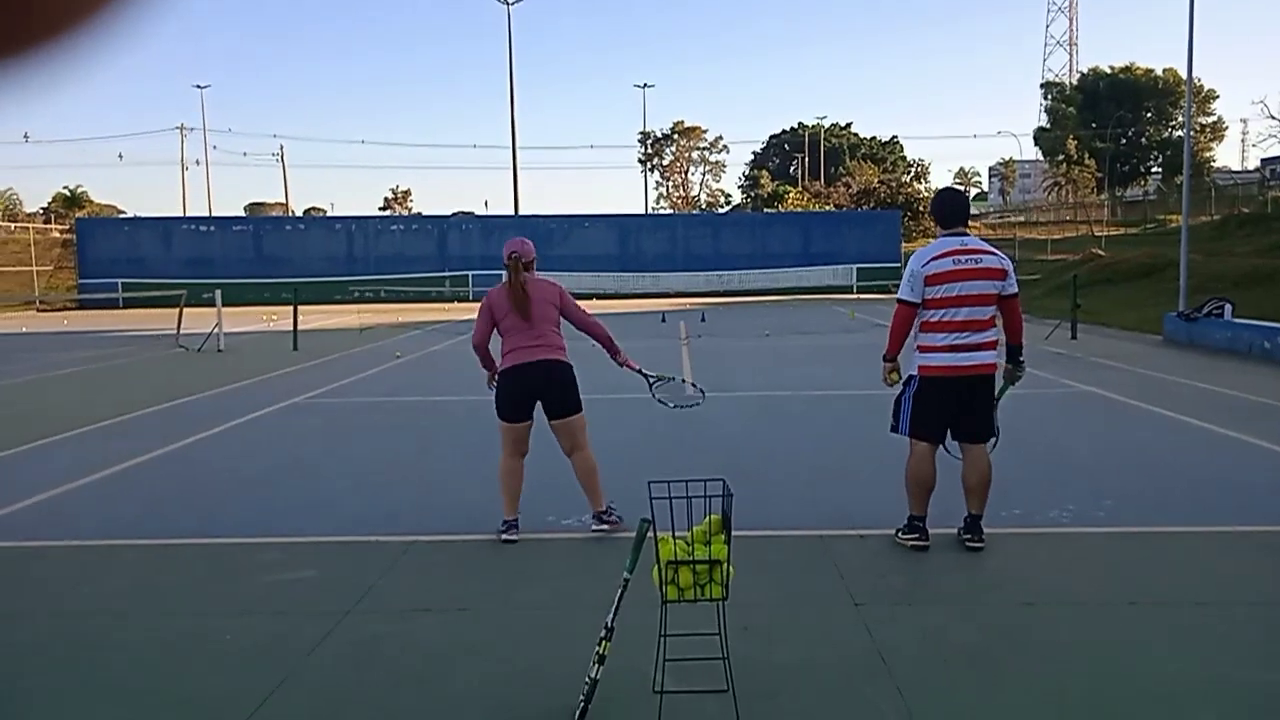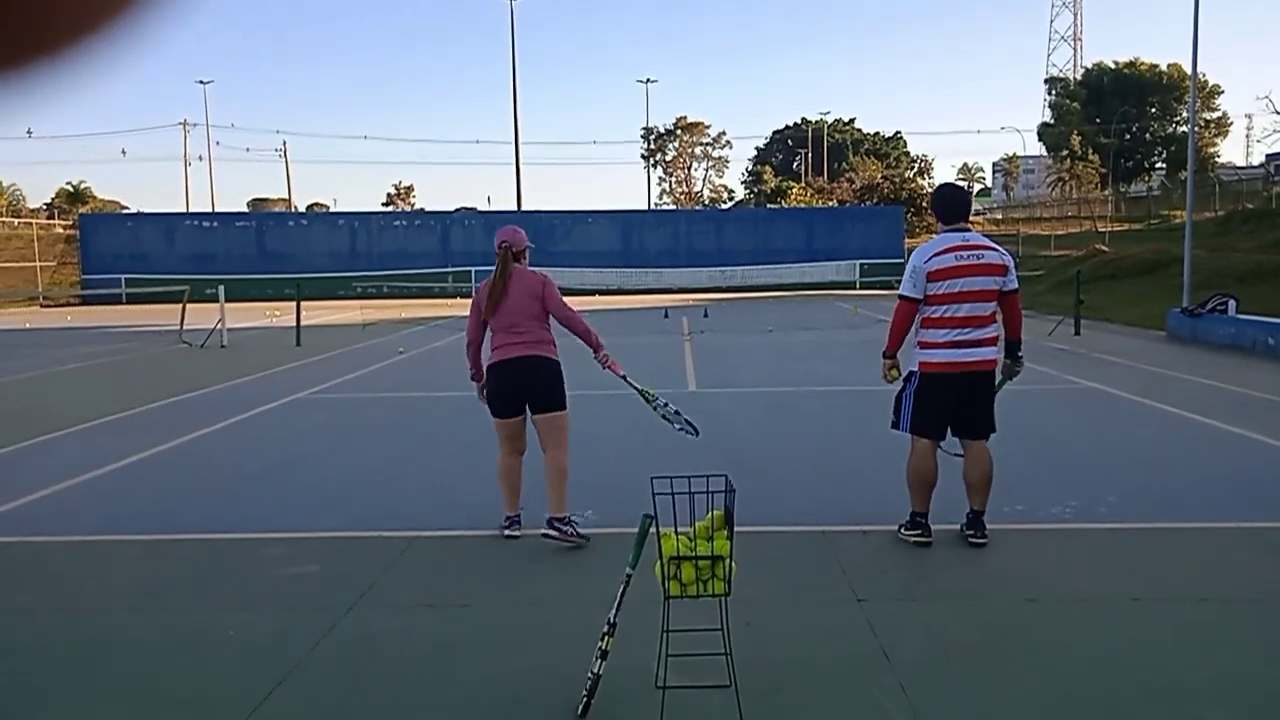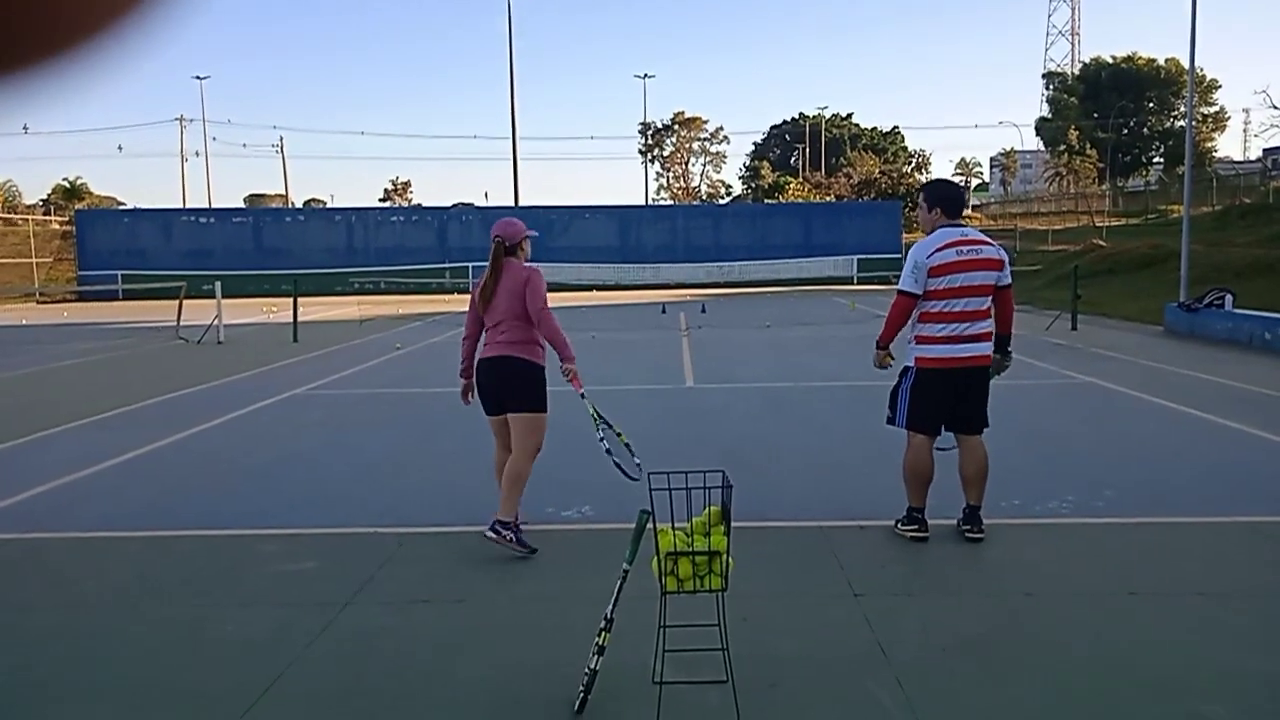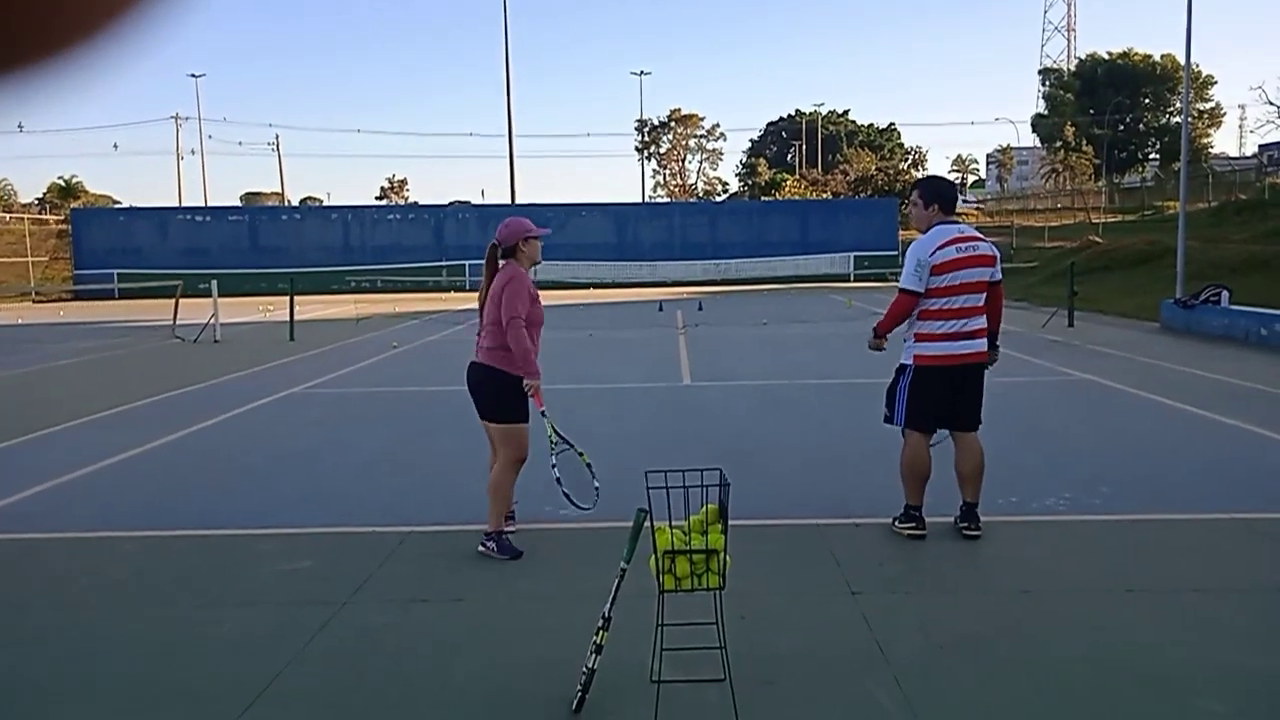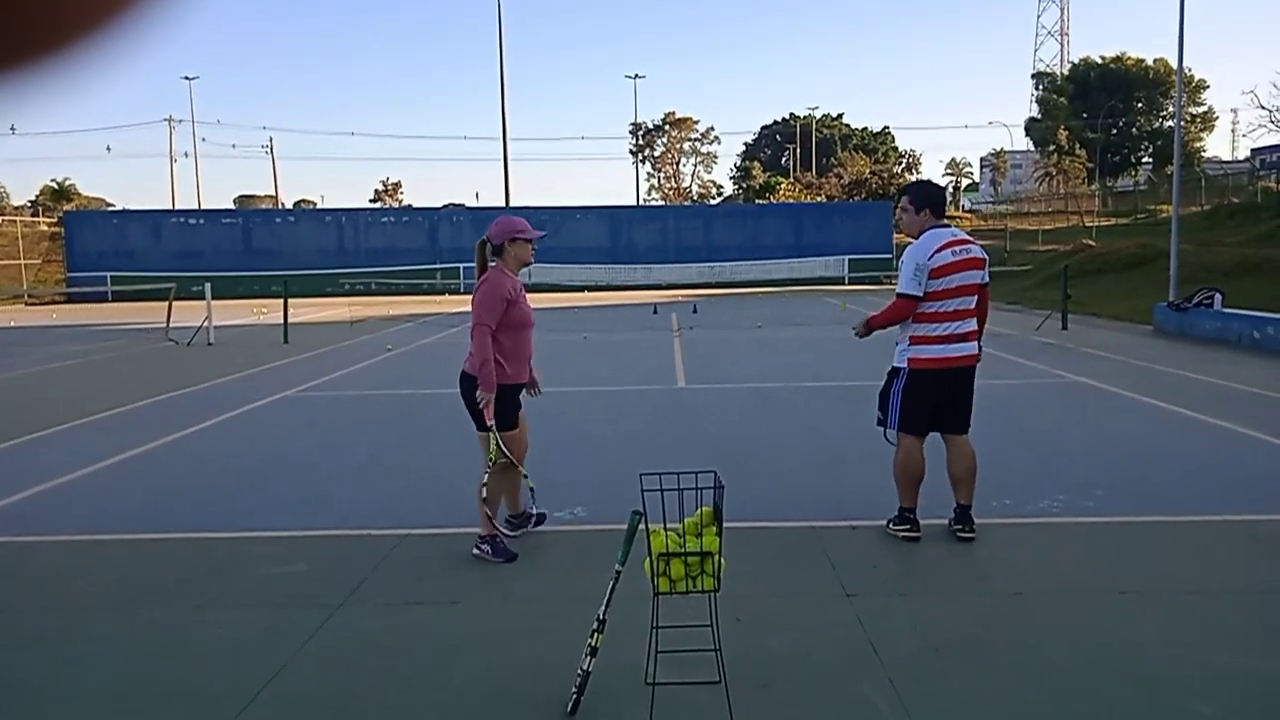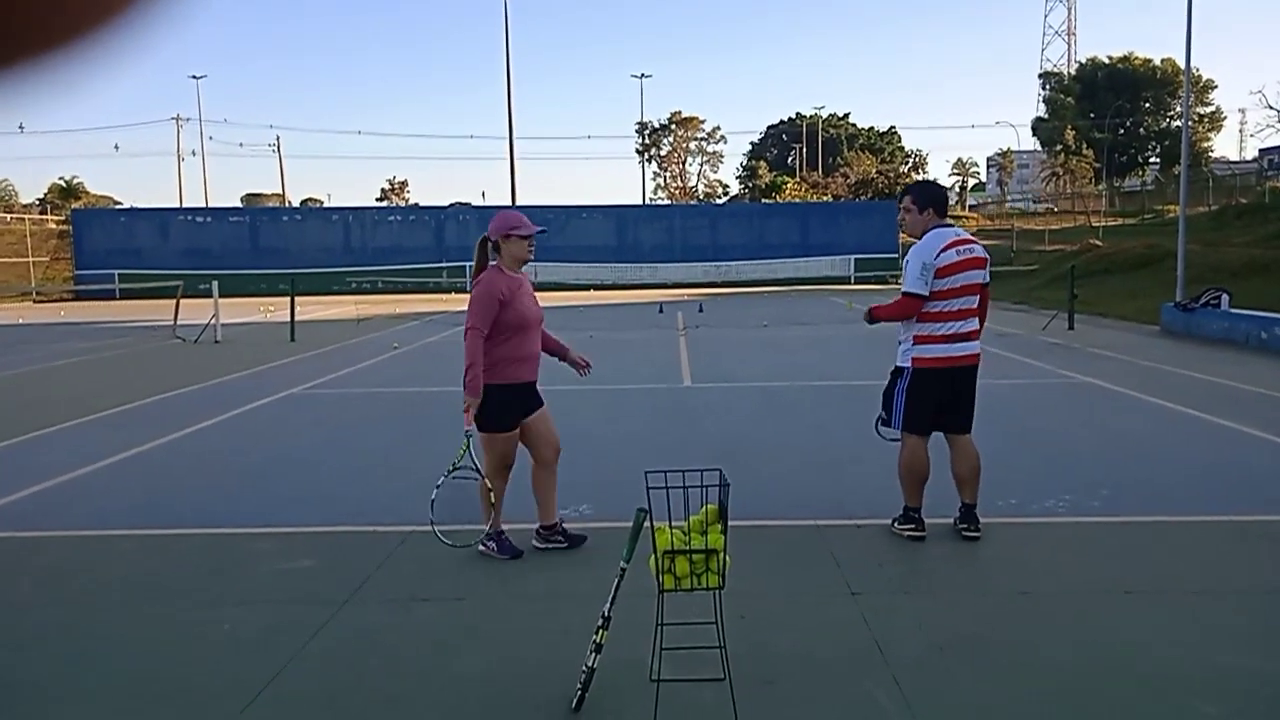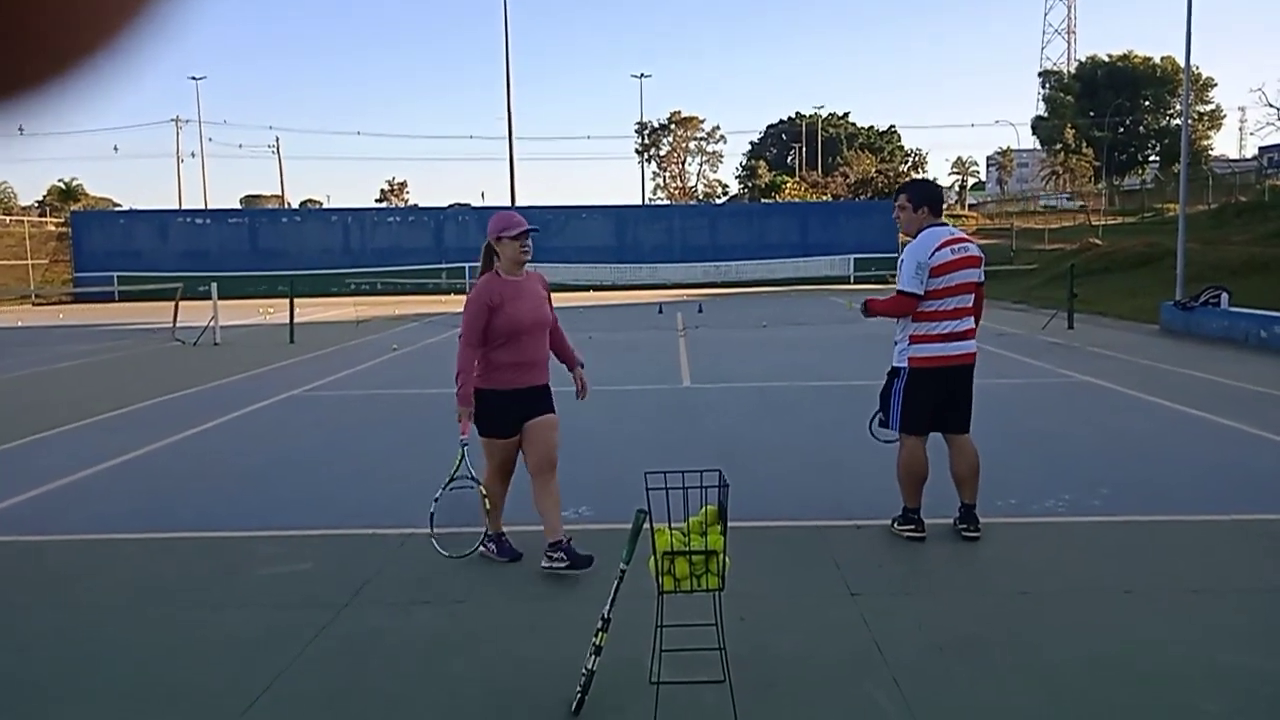
dt=0.2s
person 1, frame 1
left shoulder: (923, 259)
right shoulder: (997, 259)
left elbow: (905, 314)
right elbow: (1012, 313)
left wrist: (890, 357)
right wrist: (1014, 357)
left hip: (934, 370)
right hip: (981, 368)
left knee: (922, 446)
right knee: (975, 447)
left ankle: (917, 525)
right ankle: (974, 526)
person 1, frame 2
left shoulder: (925, 255)
right shoulder: (998, 255)
left elbow: (906, 310)
right elbow: (1012, 309)
left wrist: (890, 354)
right wrist: (1013, 353)
left hip: (934, 366)
right hip: (981, 364)
left knee: (924, 442)
right knee: (976, 443)
left ankle: (919, 522)
right ankle: (976, 522)
person 1, frame 3
left shoulder: (924, 250)
right shoulder: (993, 250)
left elbow: (904, 305)
right elbow: (1005, 303)
left wrist: (883, 344)
right wrist: (1002, 347)
left hip: (931, 361)
right hip: (977, 359)
left knee: (919, 437)
right knee: (971, 437)
left ankle: (915, 517)
right ankle: (973, 517)
person 1, frame 4
left shoulder: (923, 248)
right shoulder: (986, 246)
left elbow: (906, 304)
right elbow: (995, 299)
left wrist: (880, 331)
right wrist: (991, 342)
left hip: (927, 358)
right hip: (972, 355)
left knee: (916, 434)
right knee: (966, 434)
left ankle: (913, 515)
right ankle: (970, 514)
person 1, frame 5
left shoulder: (919, 251)
right shoulder: (975, 249)
left elbow: (904, 308)
right elbow: (982, 302)
left wrist: (870, 324)
right wrist: (974, 340)
left hip: (921, 361)
right hip: (963, 357)
left knee: (909, 437)
right knee: (958, 436)
left ankle: (907, 517)
right ankle: (964, 516)
person 1, frame 6
left shoulder: (923, 251)
right shoulder: (976, 248)
left elbow: (909, 306)
right elbow: (982, 301)
left wrist: (874, 313)
left hip: (923, 360)
right hip: (965, 357)
left knee: (913, 437)
right knee: (960, 435)
left ankle: (912, 517)
right ankle: (969, 515)
person 1, frame 7
left shoulder: (918, 249)
right shoulder: (970, 247)
left elbow: (904, 305)
right elbow: (977, 301)
left wrist: (870, 306)
left hip: (920, 361)
right hip: (962, 356)
left knee: (912, 438)
right knee: (959, 435)
left ankle: (911, 517)
right ankle: (969, 515)
person 2, frame 1
left shoulder: (493, 297)
right shoulder: (552, 289)
left elbow: (479, 342)
right elbow: (584, 320)
left wrist: (491, 368)
right wrist: (614, 349)
left hip: (513, 376)
right hip: (555, 371)
left knee: (512, 453)
right knee: (578, 448)
left ankle: (510, 522)
right ankle: (601, 512)
person 2, frame 2
left shoulder: (485, 290)
right shoulder: (540, 280)
left elbow: (473, 339)
right elbow: (566, 315)
left wrist: (478, 375)
right wrist: (597, 346)
left hip: (500, 372)
right hip: (540, 366)
left knee: (510, 449)
right knee: (555, 448)
left ankle: (512, 517)
right ankle: (559, 518)
person 2, frame 3
left shoulder: (487, 282)
right shoulder: (530, 275)
left elbow: (471, 333)
right elbow: (543, 317)
left wrist: (467, 374)
right wrist: (567, 356)
left hip: (489, 367)
right hip: (522, 368)
left knee: (507, 448)
right knee: (527, 449)
left ankle: (508, 513)
right ankle: (504, 524)
person 2, frame 4
left shoulder: (503, 278)
right shoulder: (518, 279)
right elbow: (514, 327)
right wrist: (531, 372)
left hip: (487, 373)
right hip: (503, 378)
left knee: (505, 454)
right knee: (512, 457)
left ankle: (503, 512)
right ankle: (493, 535)
person 2, frame 5
left shoulder: (508, 282)
right shoulder: (497, 283)
right elbow: (480, 333)
left wrist: (527, 373)
right wrist: (488, 383)
left hip: (505, 387)
right hip: (490, 389)
left knee: (516, 453)
right knee: (501, 462)
left ankle: (515, 516)
right ankle: (486, 539)
person 2, frame 6
left shoulder: (522, 282)
right shoulder: (490, 284)
right elbow: (474, 337)
left wrist: (566, 354)
right wrist: (473, 387)
left hip: (524, 387)
right hip: (494, 390)
left knee: (549, 454)
right knee: (500, 465)
left ankle: (549, 529)
right ankle: (492, 536)
person 2, frame 7
left shoulder: (538, 284)
right shoulder: (485, 291)
left elbow: (552, 331)
right elbow: (469, 344)
left wrist: (574, 365)
right wrist: (465, 395)
left hip: (536, 392)
right hip: (494, 395)
left knee: (545, 468)
right knee: (500, 469)
left ankle: (557, 548)
right ankle: (492, 538)
